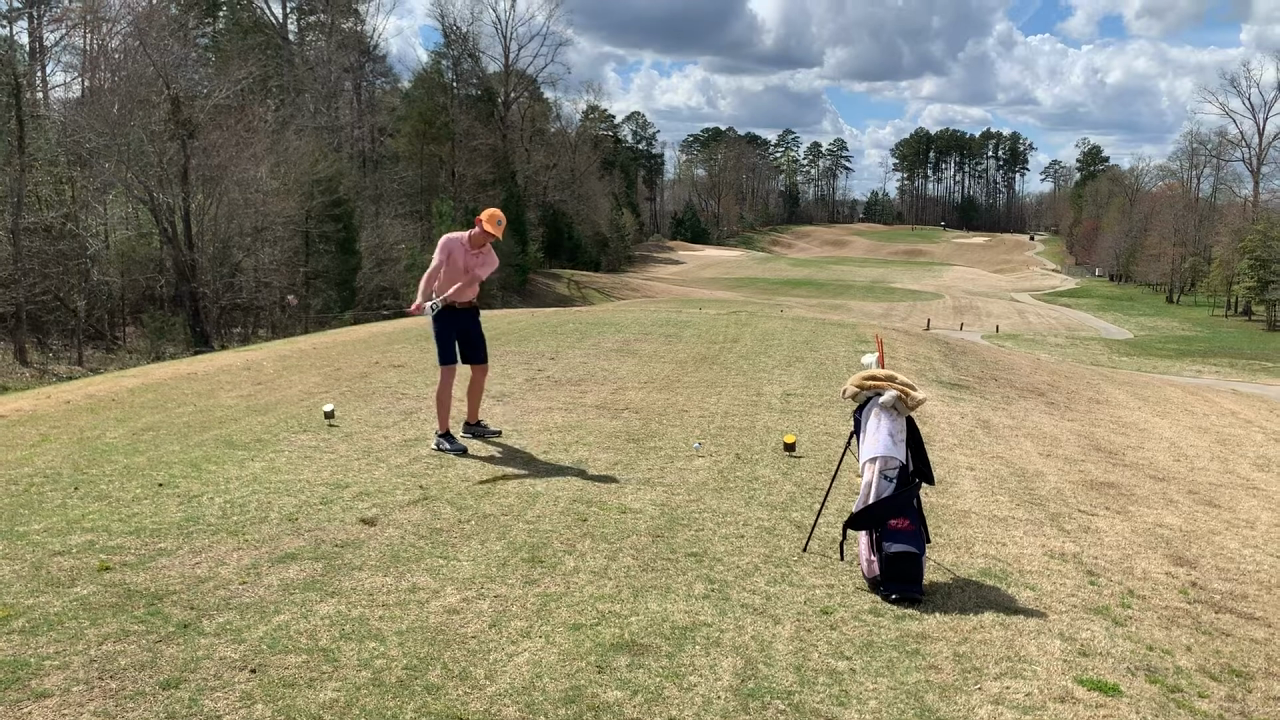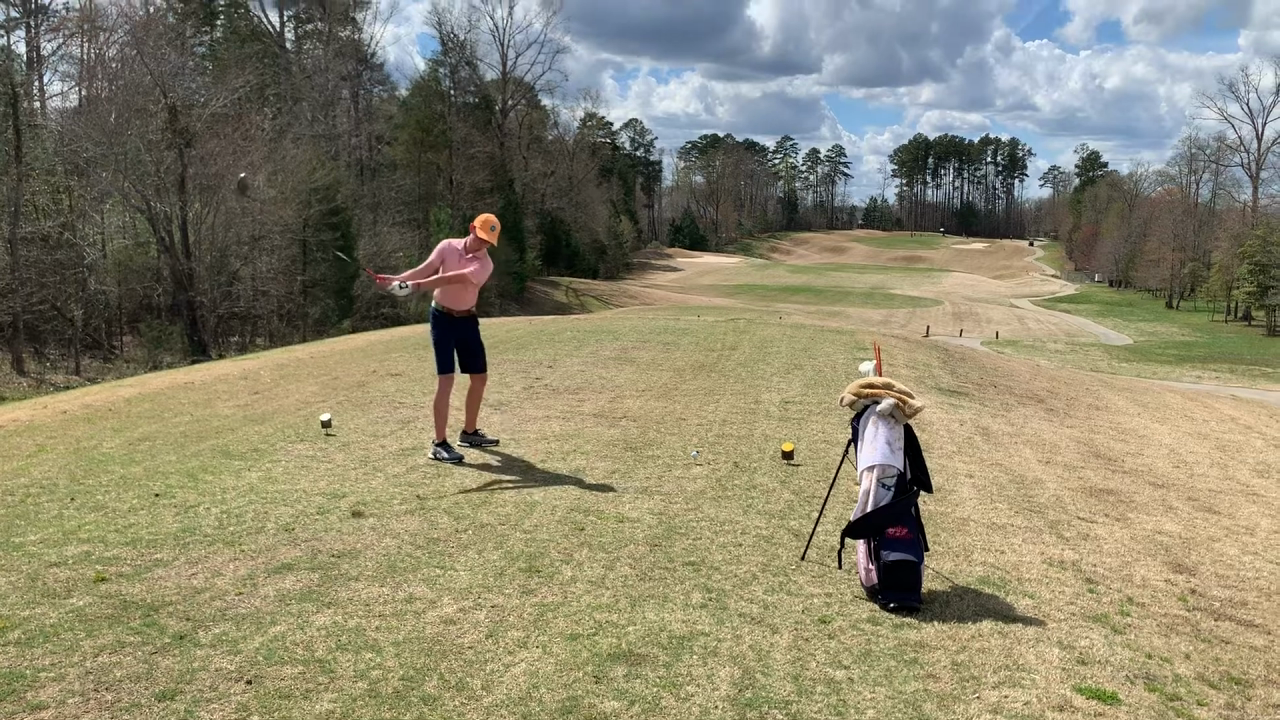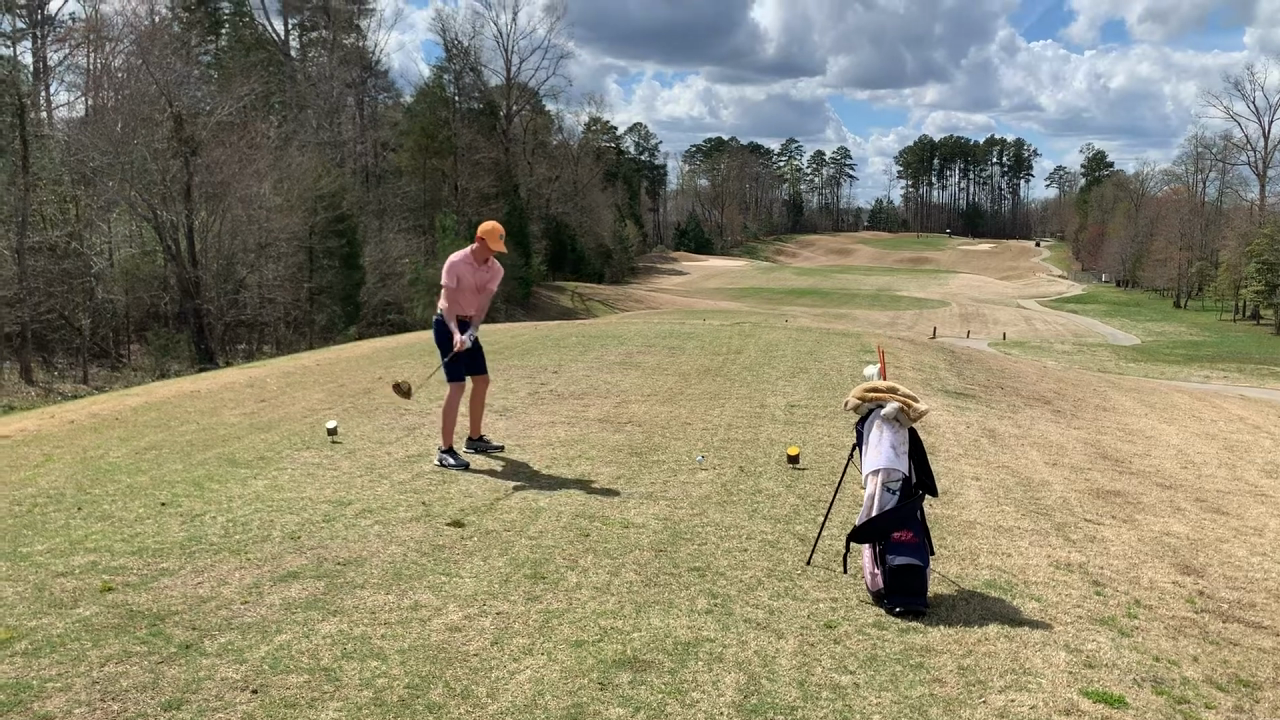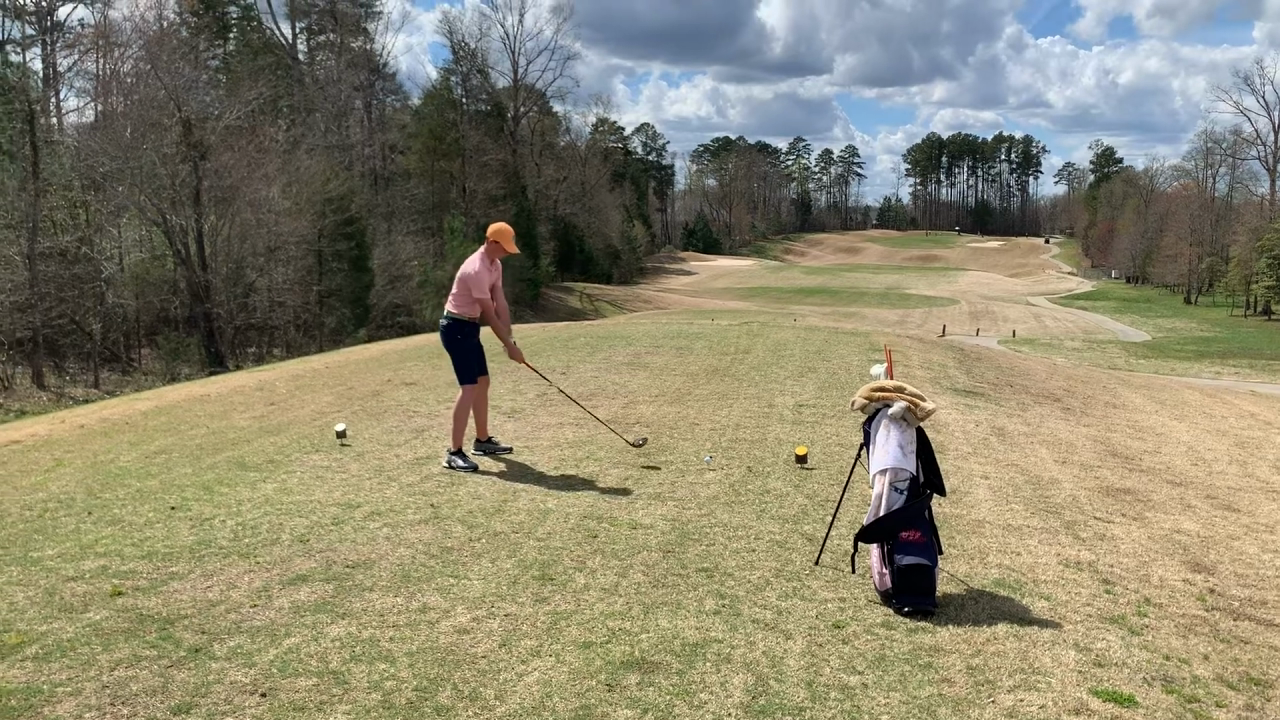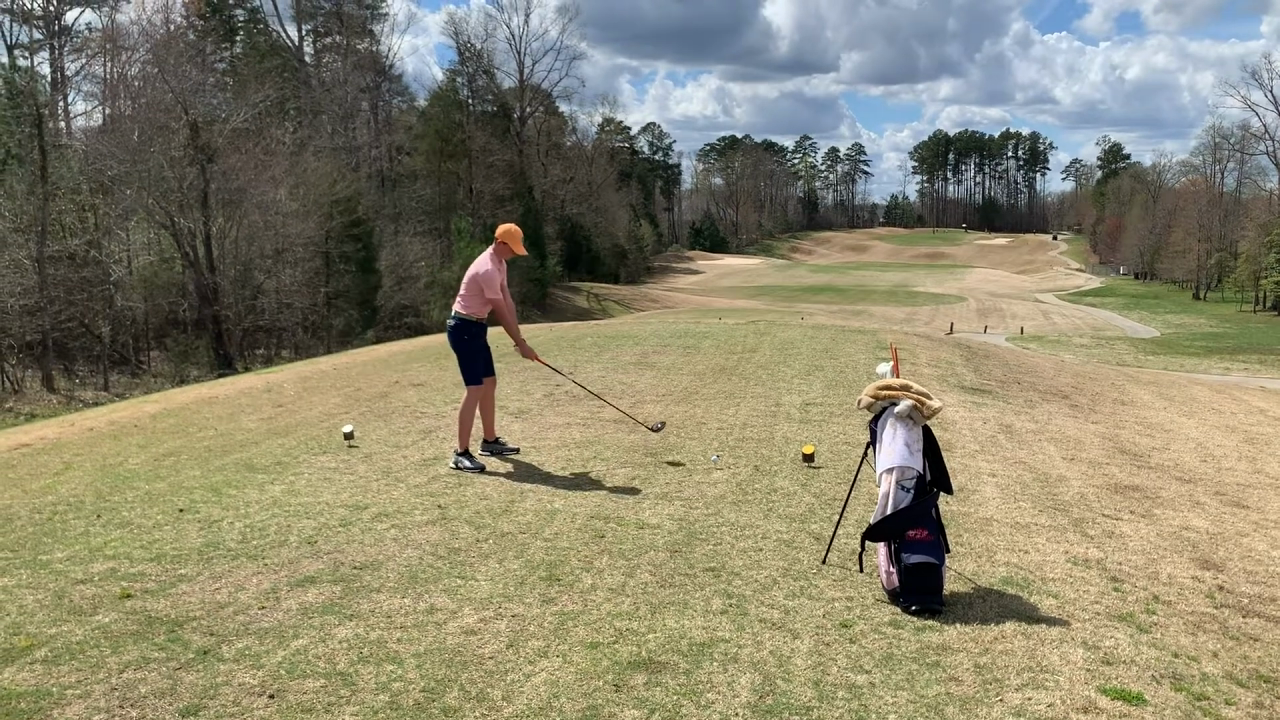
dt=0.3s
person 1, frame 1
left shoulder: (490, 258)
right shoulder: (450, 241)
left elbow: (464, 284)
right elbow: (433, 272)
left wrist: (435, 302)
right wrist: (420, 299)
left hip: (469, 311)
right hip: (445, 310)
left knee: (480, 369)
right knee: (449, 370)
left ankle: (472, 422)
right ankle: (442, 435)
person 1, frame 2
left shoulder: (485, 264)
right shoulder: (447, 247)
left elbow: (450, 279)
right elbow: (423, 270)
left wrist: (411, 287)
right wrist: (395, 279)
left hip: (467, 321)
right hip: (442, 318)
left knee: (480, 378)
right knee: (446, 379)
left ankle: (469, 432)
right ankle: (439, 444)
person 1, frame 3
left shoulder: (496, 269)
right shoulder: (455, 262)
left elbow: (482, 305)
right elbow: (448, 302)
left wrist: (471, 334)
right wrist: (455, 333)
left hip: (469, 326)
right hip: (448, 325)
left knee: (482, 382)
right knee: (457, 385)
left ankle: (475, 438)
right ankle: (445, 450)
person 1, frame 4
left shoulder: (495, 265)
right shoulder: (476, 270)
left elbow: (500, 303)
right elbow: (488, 313)
left wrist: (510, 338)
right wrist: (507, 347)
left hip: (469, 327)
right hip: (456, 328)
left knee: (482, 383)
right knee: (469, 388)
left ankle: (482, 440)
right ankle: (454, 453)
person 1, frame 5
left shoulder: (499, 265)
right shoulder: (487, 270)
left elbow: (508, 303)
right elbow: (501, 313)
left wrist: (519, 338)
right wrist: (521, 344)
left hip: (476, 328)
right hip: (464, 329)
left knee: (489, 383)
right knee: (475, 389)
left ankle: (489, 440)
right ankle: (461, 453)
